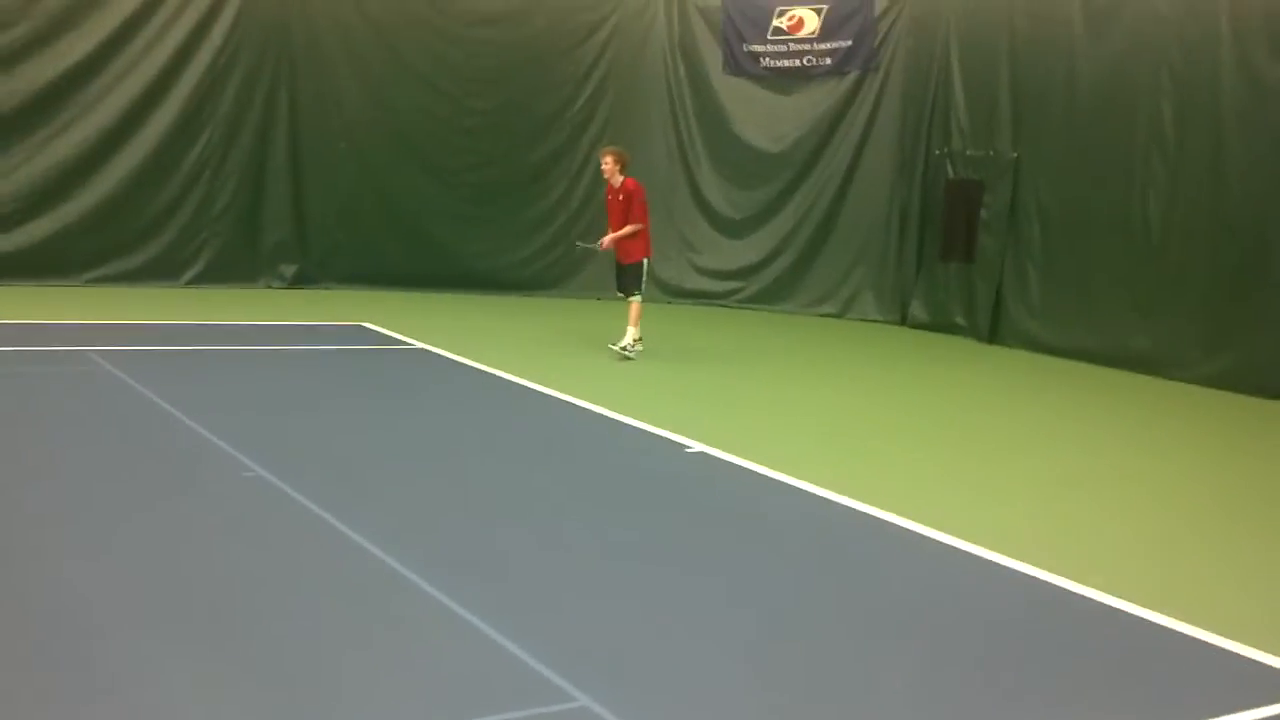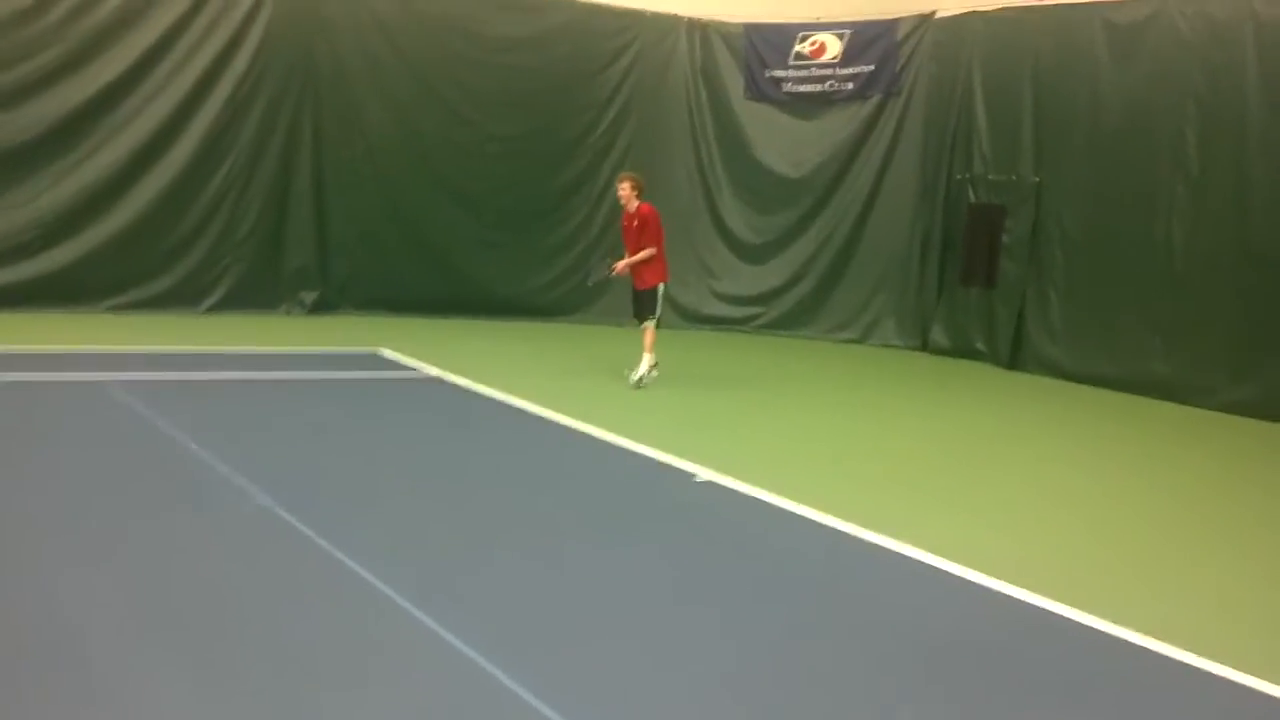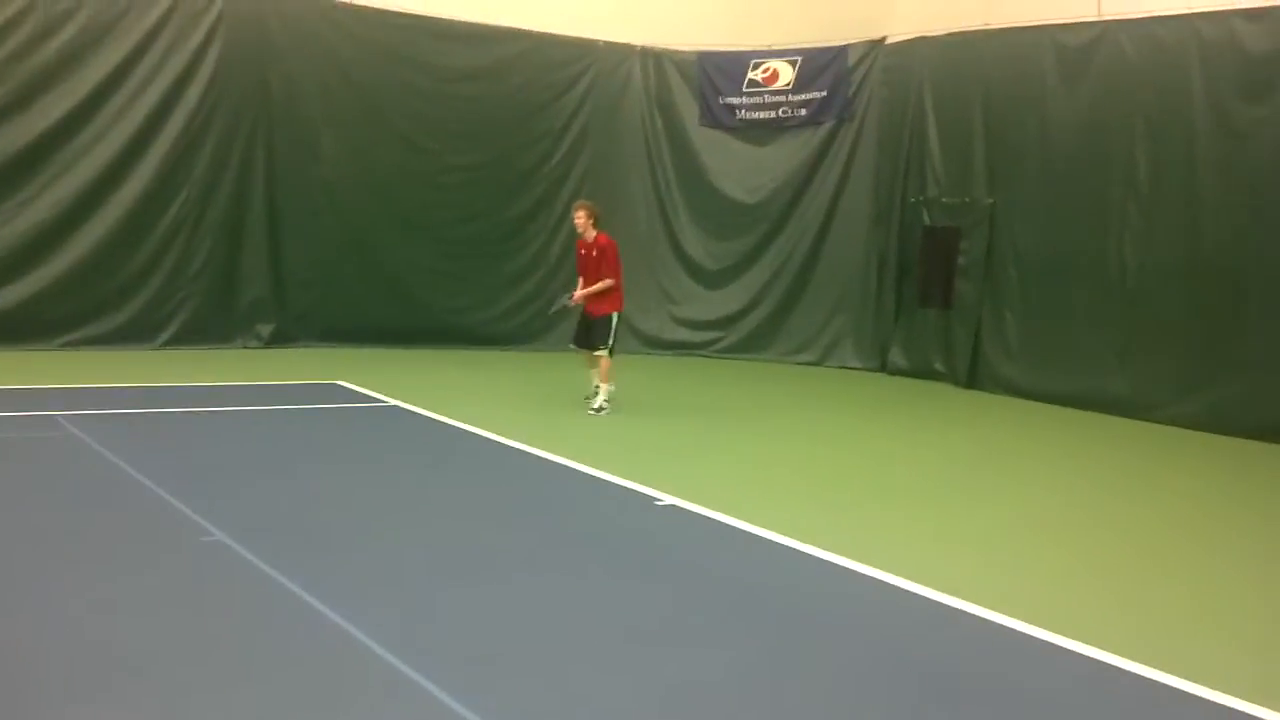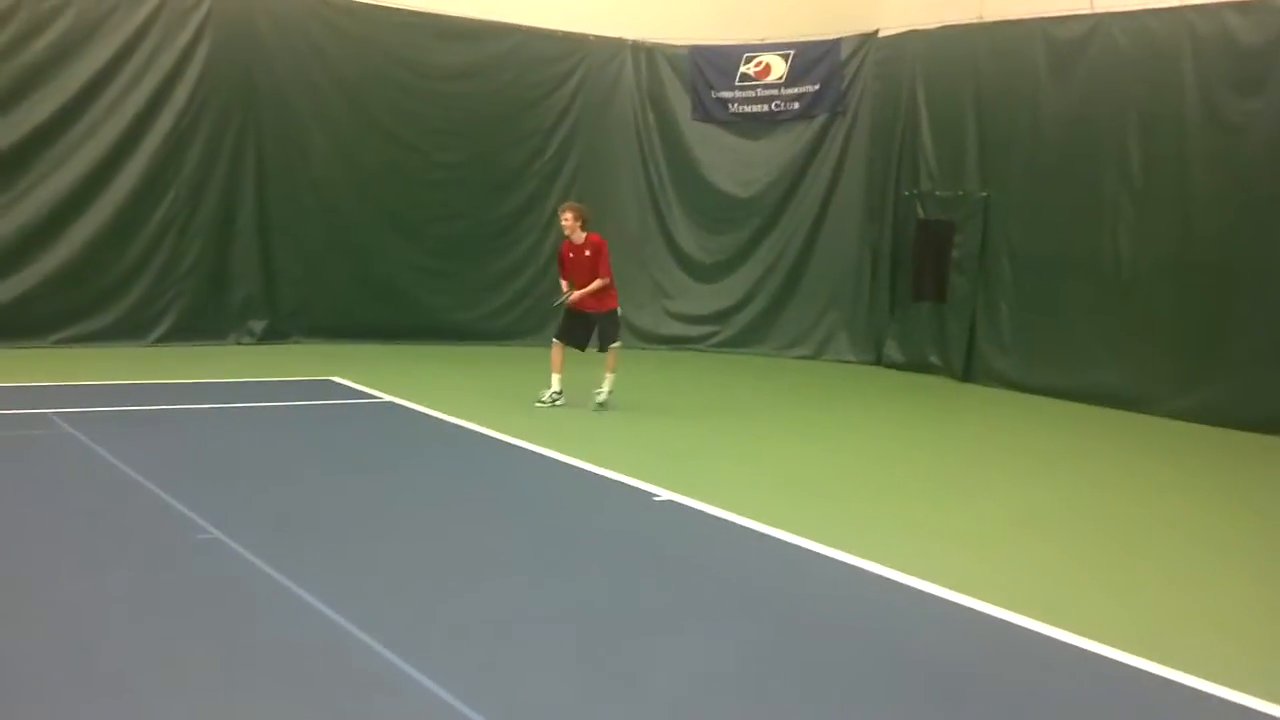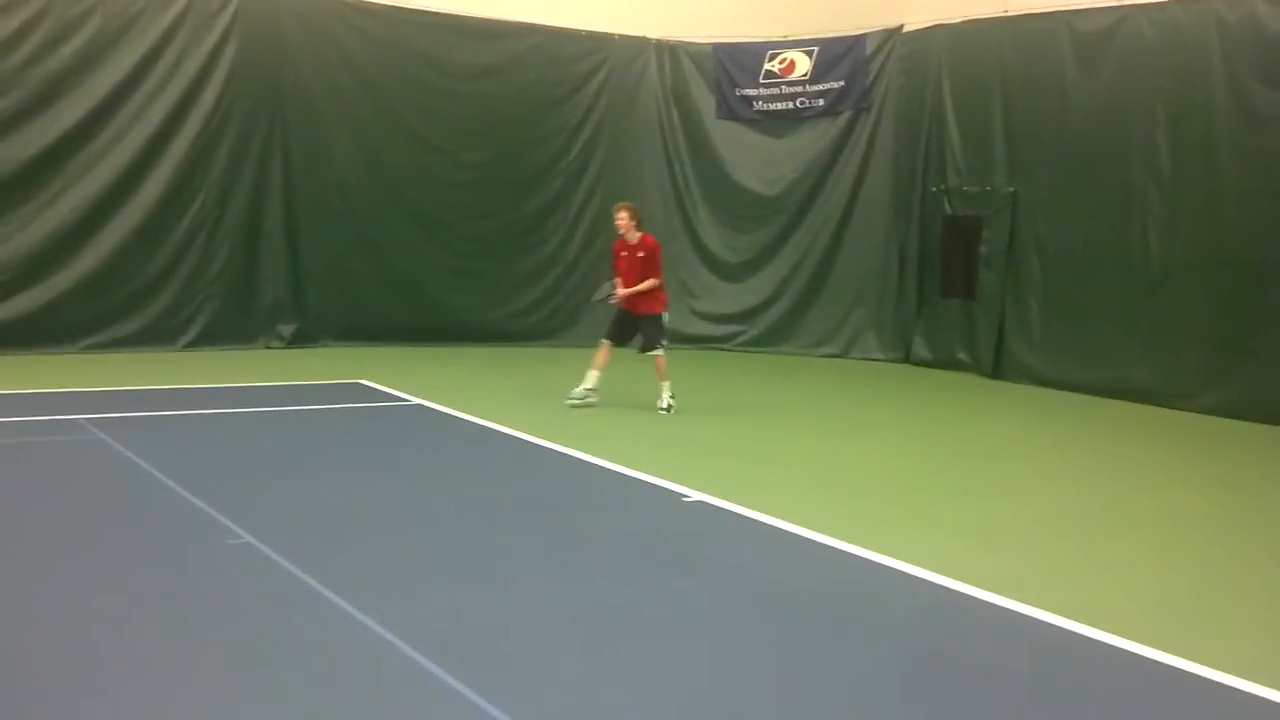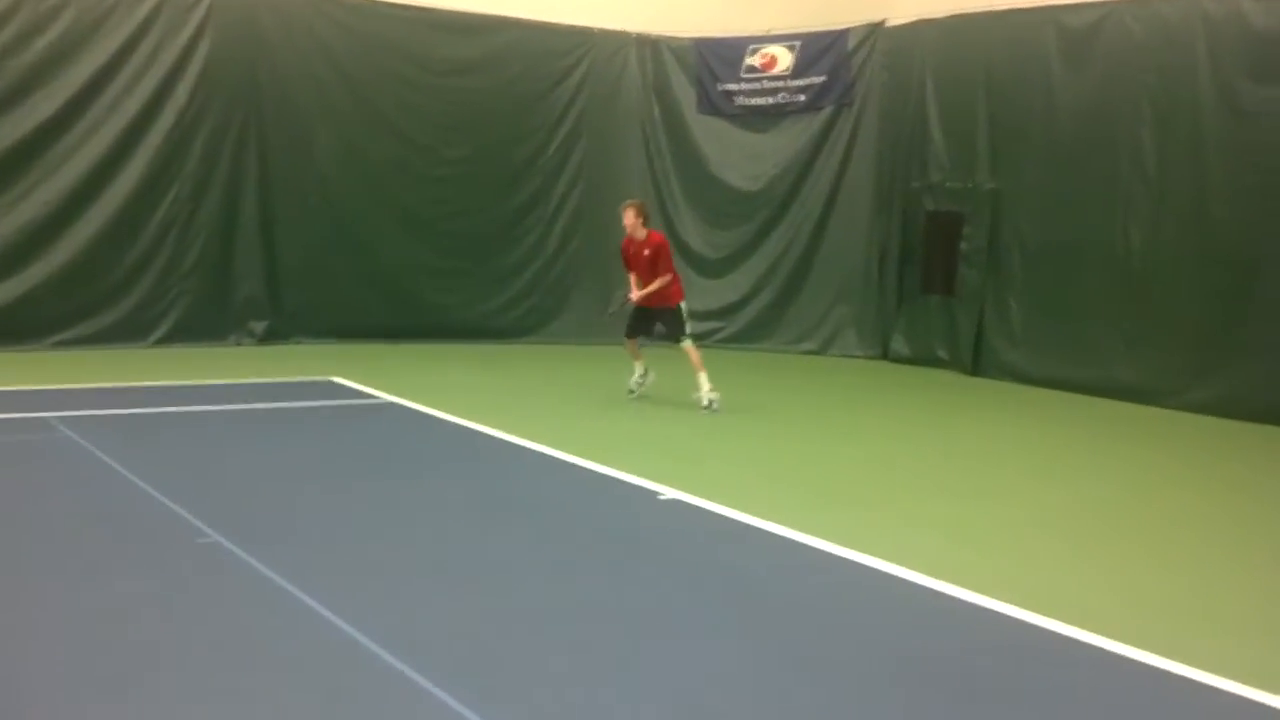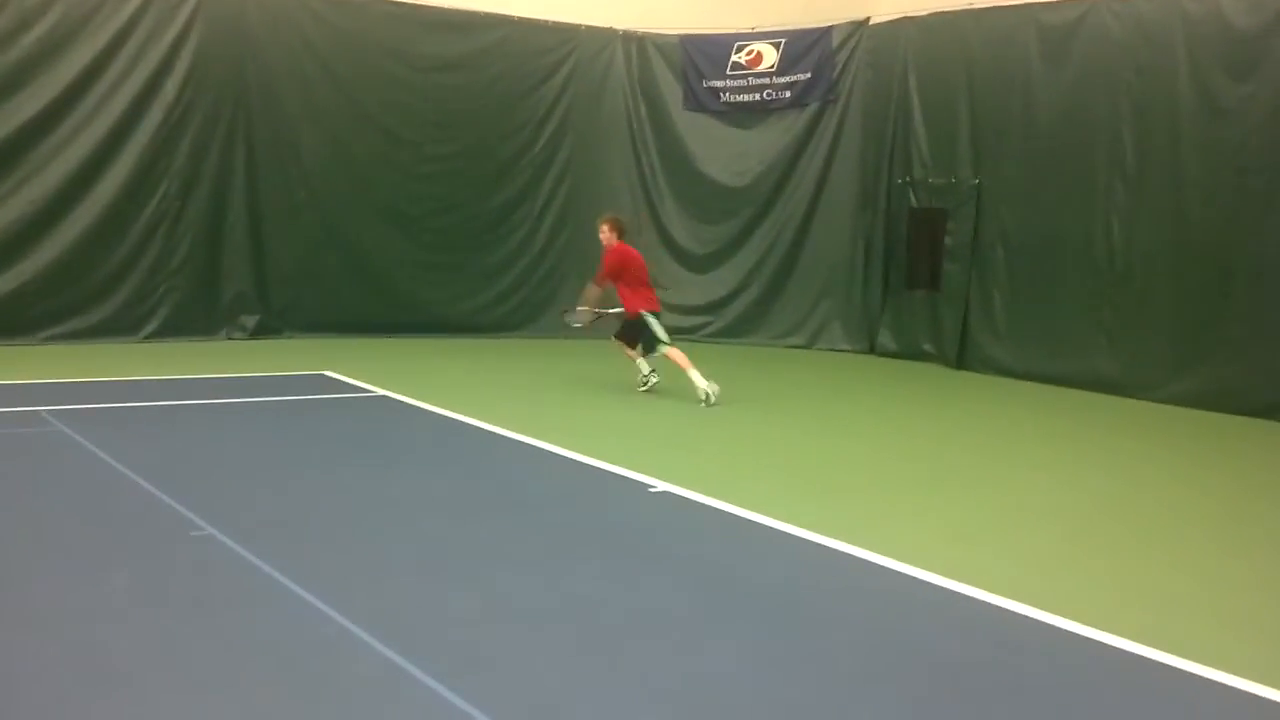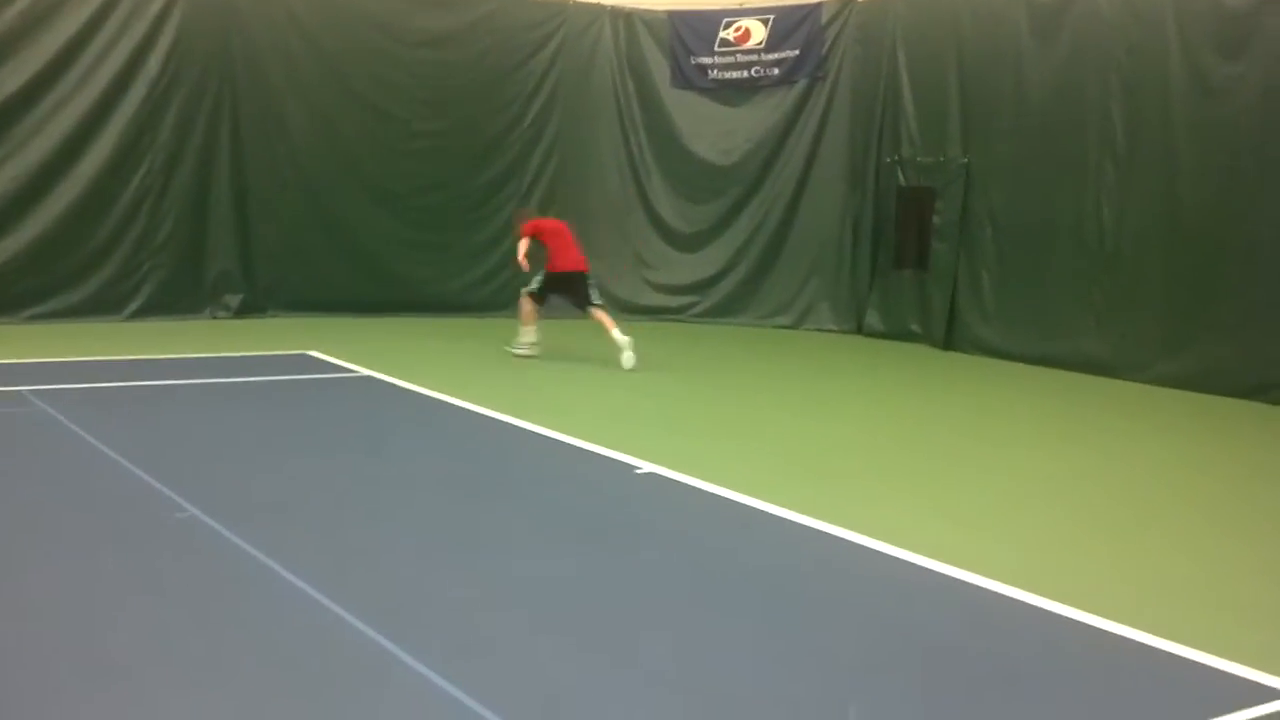
dt=0.3s
person 1, frame 1
left shoulder: (633, 188)
right shoulder: (609, 190)
left elbow: (638, 224)
left wrist: (613, 237)
right wrist: (609, 238)
left hip: (637, 251)
right hip: (621, 251)
left knee: (634, 296)
right knee: (627, 295)
left ankle: (629, 341)
right ankle: (635, 338)
person 1, frame 2
left shoulder: (648, 213)
right shoulder: (626, 215)
left elbow: (652, 249)
left wrist: (627, 262)
right wrist: (626, 264)
left hip: (653, 276)
right hip: (638, 275)
left knee: (649, 321)
right knee: (643, 321)
left ankle: (645, 369)
right ankle: (650, 363)
person 1, frame 3
left shoulder: (606, 243)
right shoulder: (580, 244)
left elbow: (610, 280)
left wrist: (585, 292)
right wrist: (579, 292)
left hip: (608, 304)
right hip: (590, 304)
left knee: (602, 350)
right knee: (581, 345)
left ankle: (604, 398)
right ankle: (598, 384)
person 1, frame 4
left shoulder: (597, 243)
right shoulder: (564, 248)
left elbow: (605, 278)
right elbow: (564, 277)
left wrist: (582, 293)
right wrist: (567, 292)
left hip: (605, 303)
right hip: (577, 305)
left knee: (611, 345)
right knee: (558, 342)
left ankle: (606, 388)
right ankle: (556, 391)
person 1, frame 5
left shoulder: (651, 244)
right shoulder: (618, 247)
left elbow: (656, 280)
left wrist: (630, 291)
right wrist: (619, 290)
left hip: (652, 306)
right hip: (628, 305)
left knee: (656, 350)
right knee: (607, 343)
left ankle: (666, 395)
right ankle: (589, 389)
person 1, frame 6
left shoulder: (658, 241)
right shoulder: (626, 245)
left elbow: (667, 275)
left wrist: (643, 293)
right wrist: (634, 289)
left hip: (669, 298)
right hip: (645, 298)
left knee: (685, 342)
right knee: (630, 336)
left ankle: (706, 389)
right ankle: (642, 374)
person 1, frame 7
left shoulder: (614, 254)
right shoulder: (629, 253)
left elbow: (598, 284)
left wrist: (585, 305)
right wrist: (624, 303)
left hip: (643, 308)
right hip: (636, 308)
left knee: (664, 348)
right knee: (622, 340)
left ankle: (703, 384)
right ankle: (648, 374)
person 1, frame 8
left shoulder: (530, 225)
right shoulder: (559, 224)
left elbow: (524, 240)
left wrist: (520, 256)
left hip: (558, 269)
right hip: (580, 268)
left knee: (528, 296)
right knee: (595, 309)
left ankle: (529, 342)
right ankle: (621, 340)
